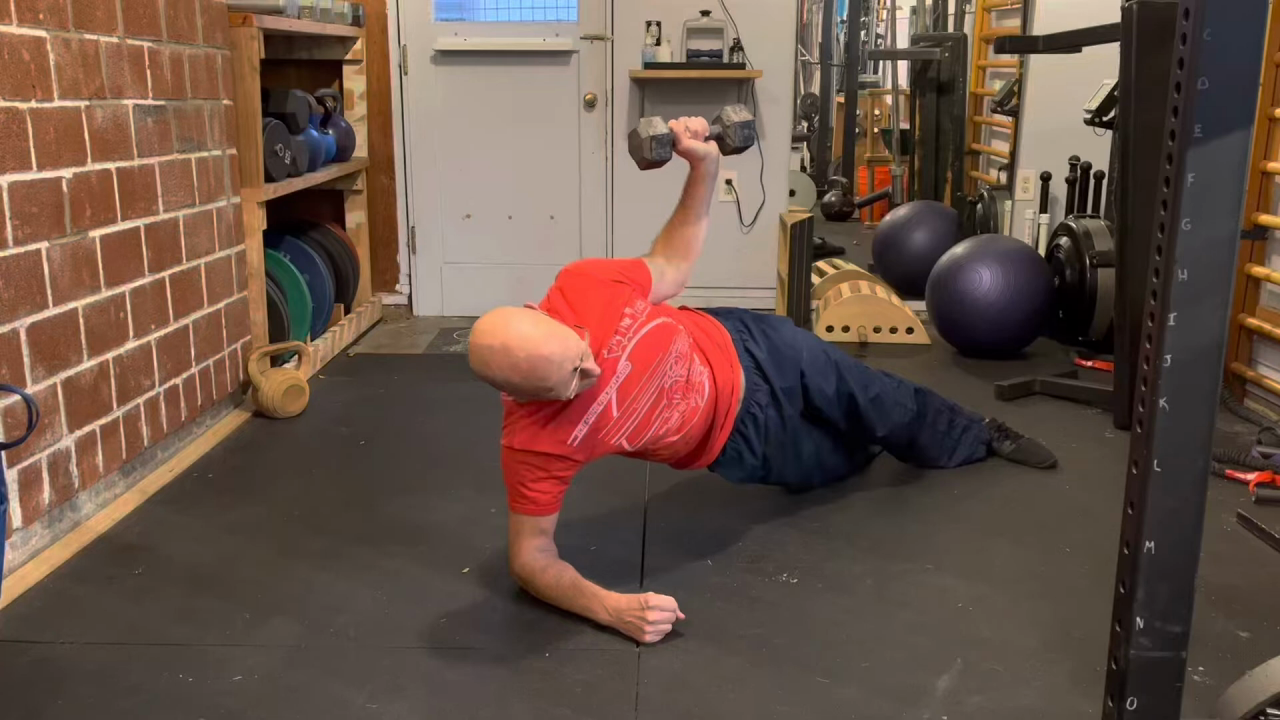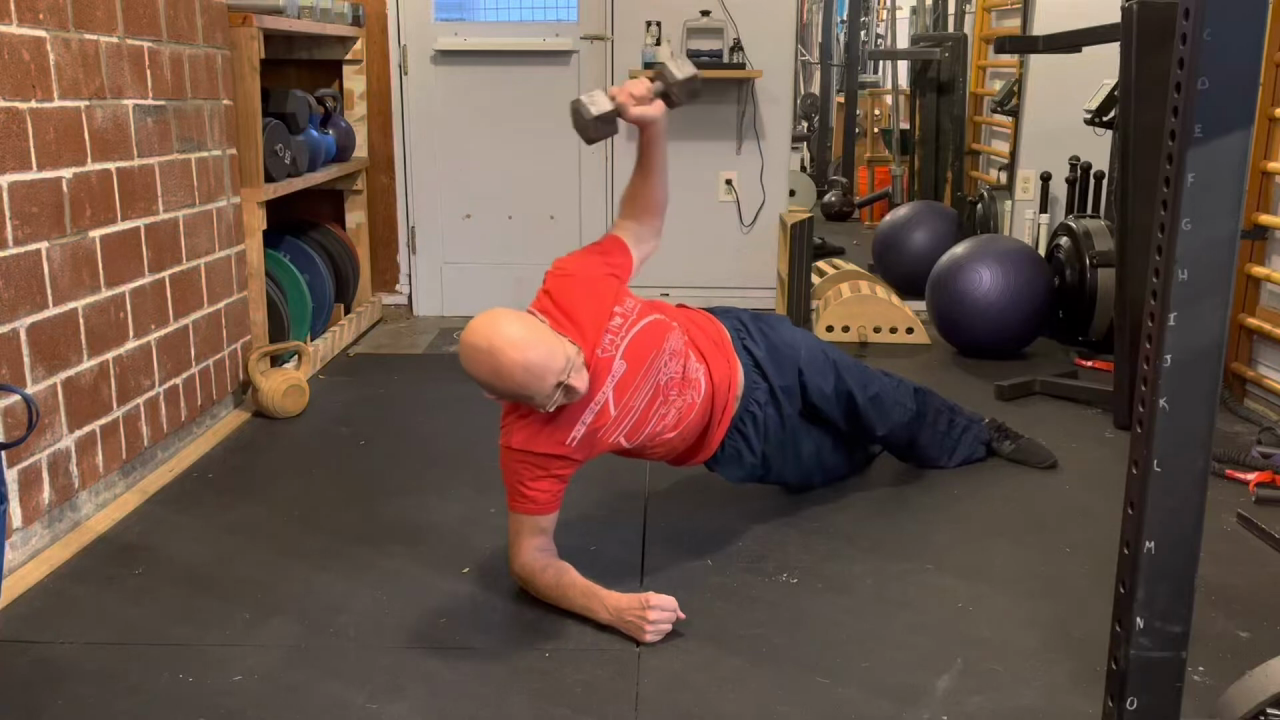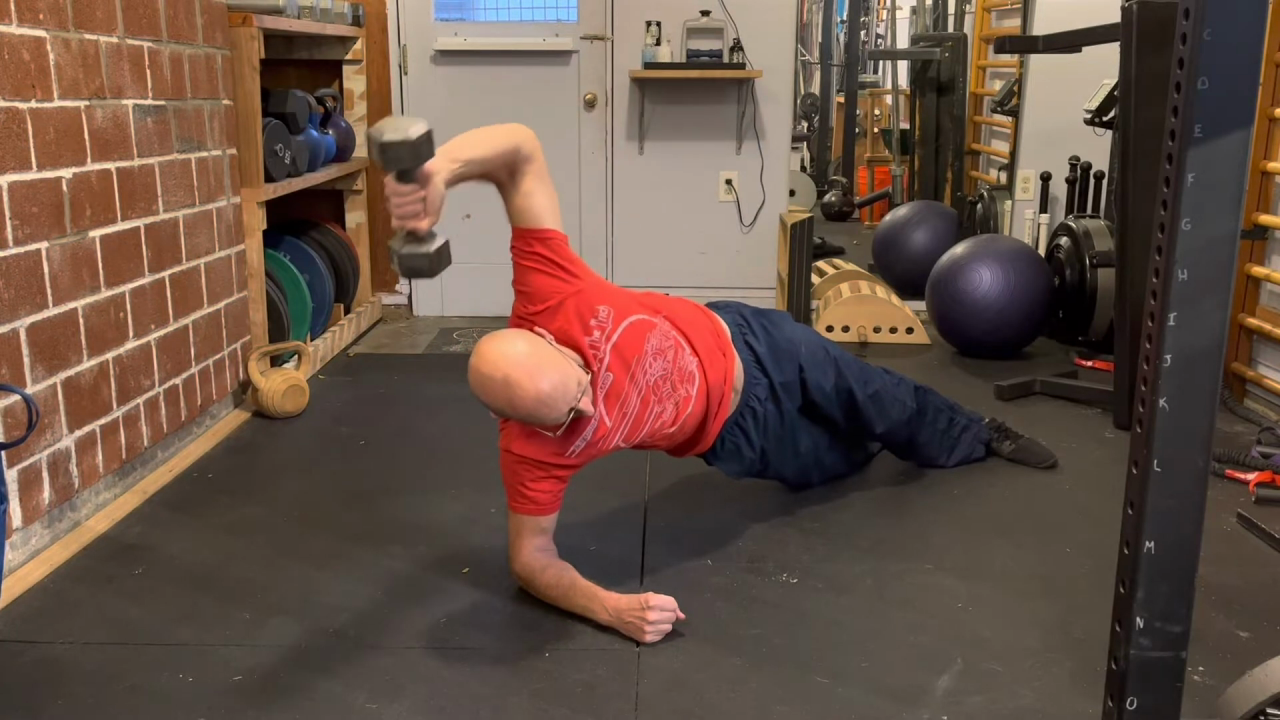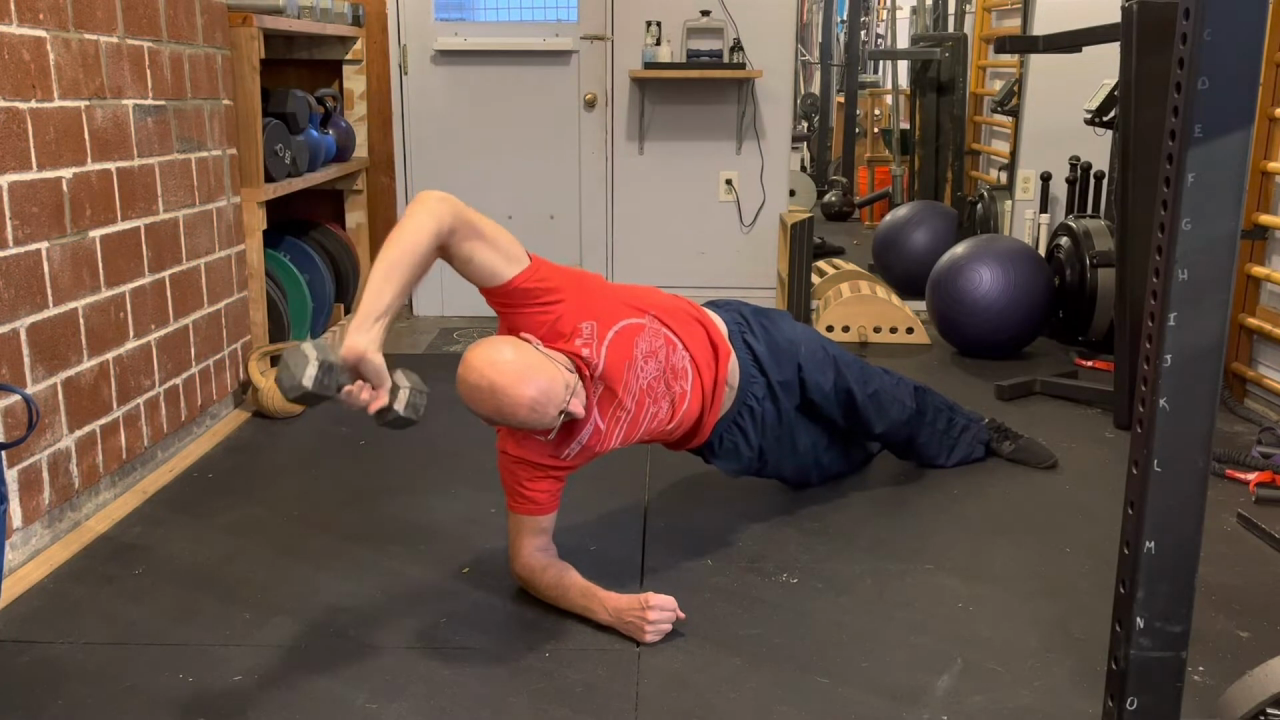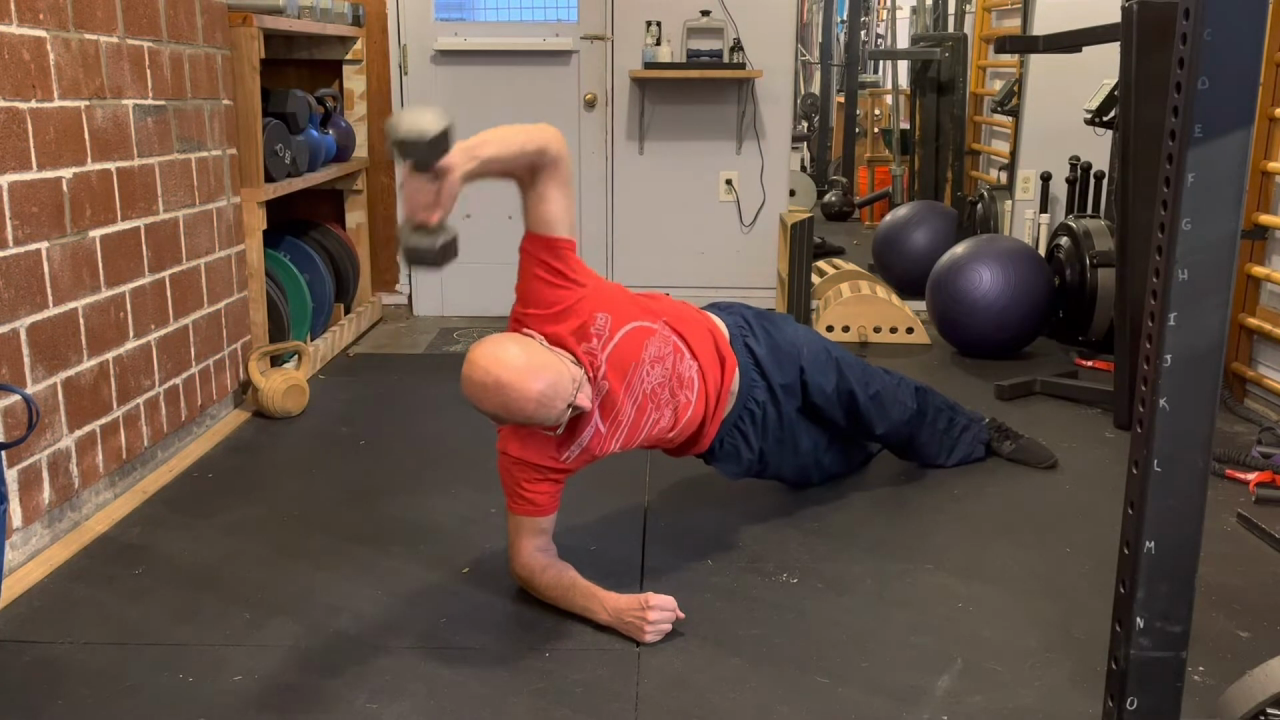
dt=1s
person 1, frame 1
left shoulder: (582, 286)
right shoulder: (533, 442)
left elbow: (670, 267)
right elbow: (531, 556)
left wrist: (704, 165)
right wrist: (612, 608)
left hip: (744, 349)
right hip: (737, 441)
left knee: (888, 406)
right knee: (839, 461)
left ankle: (981, 434)
right ankle: (925, 444)
person 1, frame 2
left shoulder: (572, 284)
right shoulder: (532, 440)
left elbow: (641, 230)
right elbow: (531, 556)
left wrist: (653, 131)
right wrist: (612, 607)
left hip: (743, 348)
right hip: (739, 439)
left knee: (890, 407)
right knee: (839, 461)
left ankle: (980, 435)
right ankle: (925, 443)
person 1, frame 3
left shoulder: (551, 301)
right shoulder: (532, 447)
left elbow: (520, 149)
right elbow: (531, 557)
left wrist: (439, 166)
right wrist: (611, 607)
left hip: (742, 342)
right hip: (733, 434)
left knee: (887, 405)
right knee: (833, 462)
left ankle: (979, 436)
right ankle: (921, 446)
person 1, frame 4
left shoulder: (538, 307)
right shoulder: (531, 447)
left elbow: (439, 212)
right elbow: (531, 558)
left wrist: (368, 327)
right wrist: (611, 608)
left hip: (742, 345)
right hip: (732, 433)
left knee: (889, 407)
right knee: (835, 461)
left ankle: (978, 435)
right ankle: (923, 444)
person 1, frame 5
left shoulder: (551, 308)
right shoulder: (529, 450)
left elbow: (547, 149)
right elbow: (530, 558)
left wrist: (456, 161)
right wrist: (609, 608)
left hip: (743, 349)
right hip: (733, 437)
left knee: (890, 408)
right knee: (842, 460)
left ankle: (981, 436)
